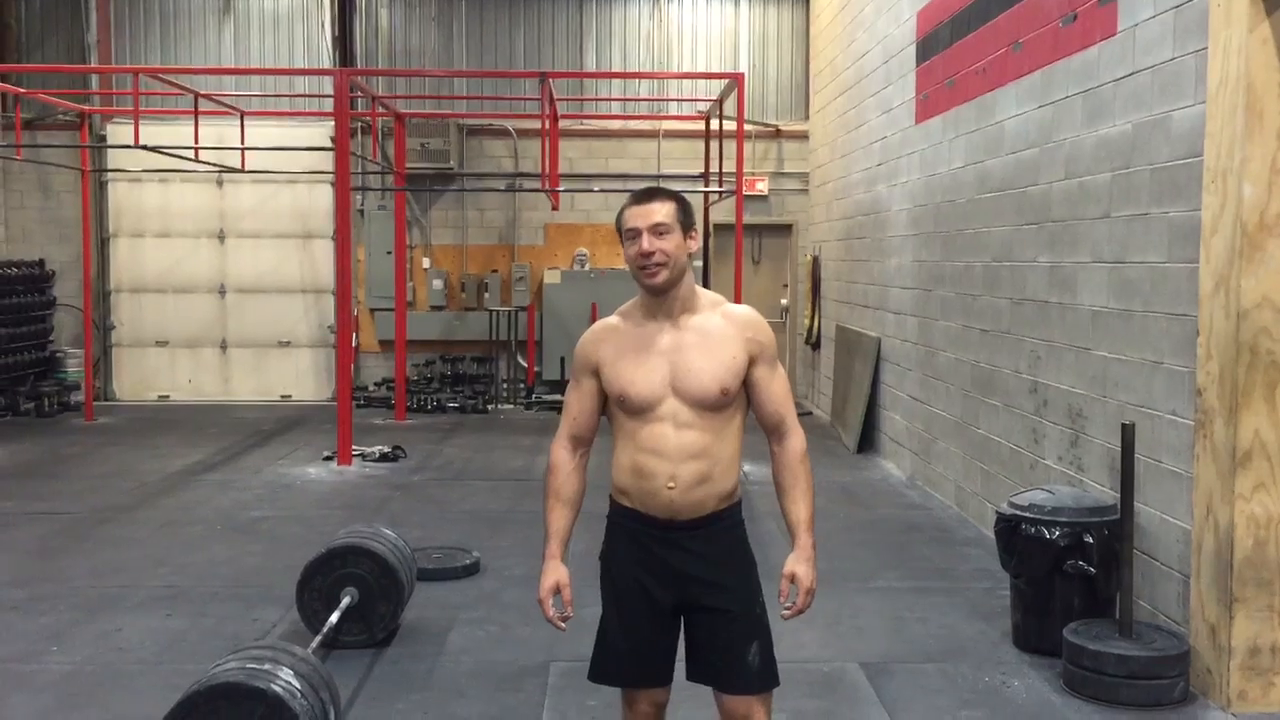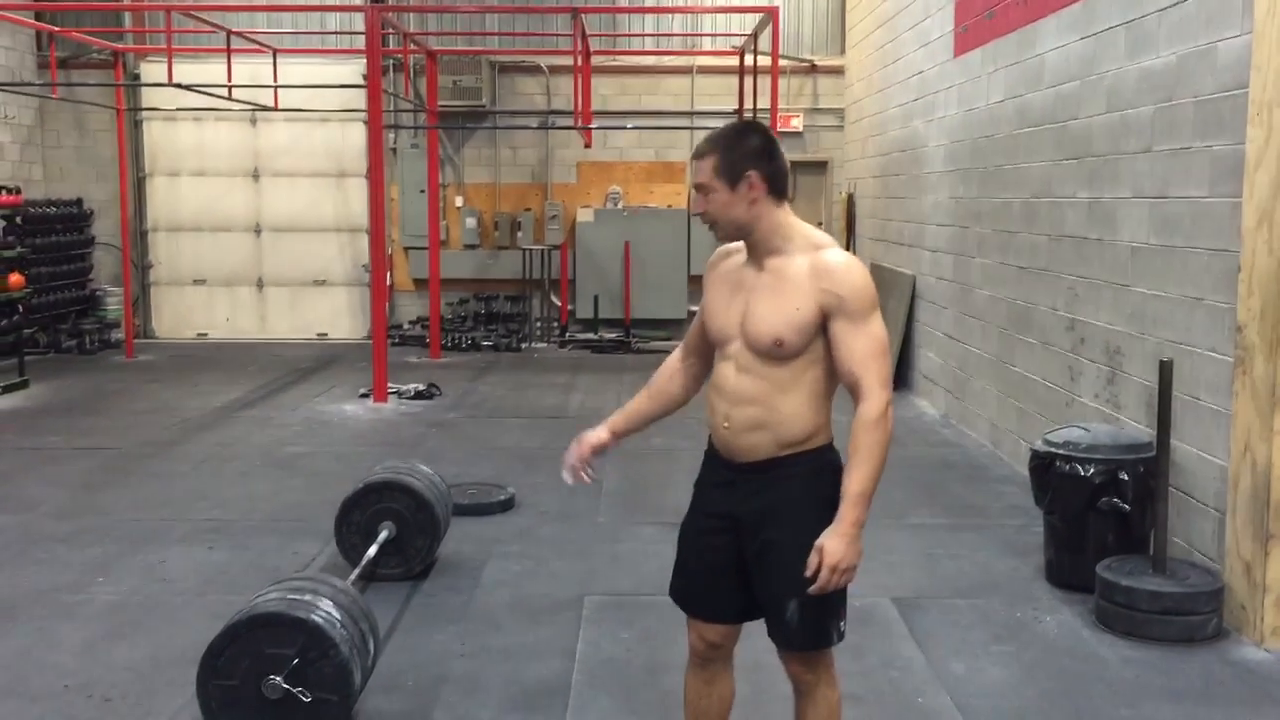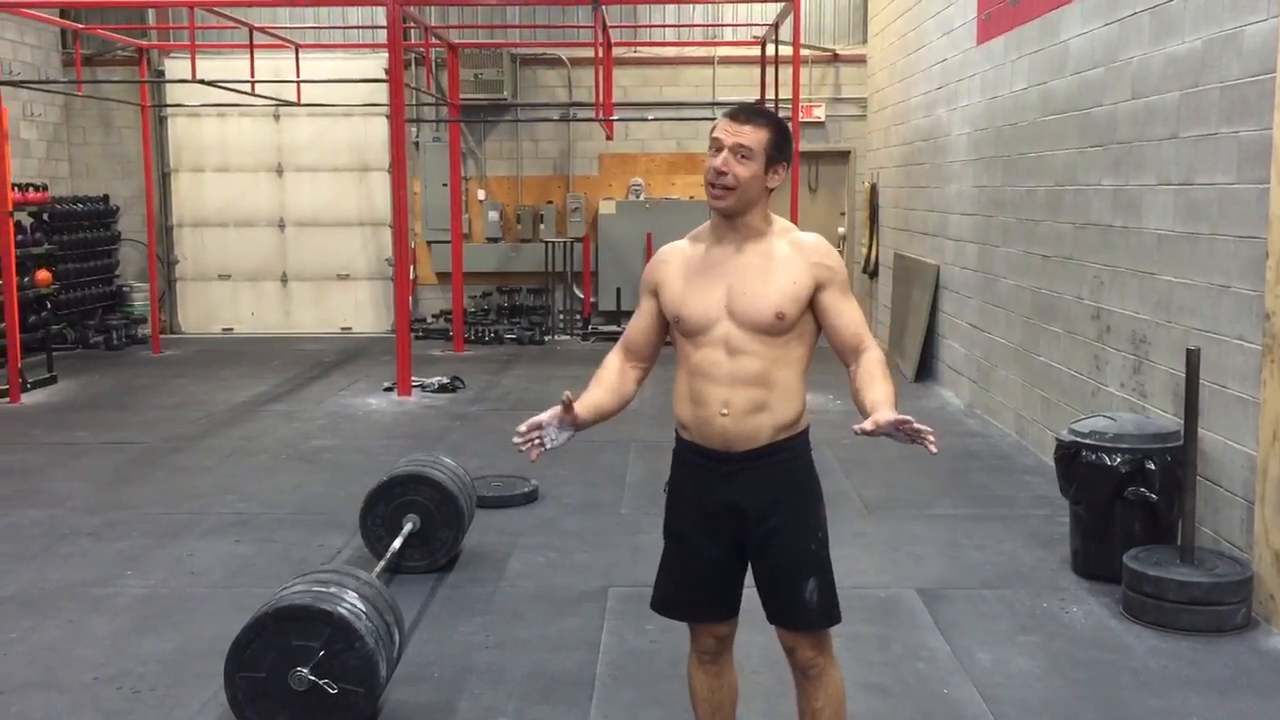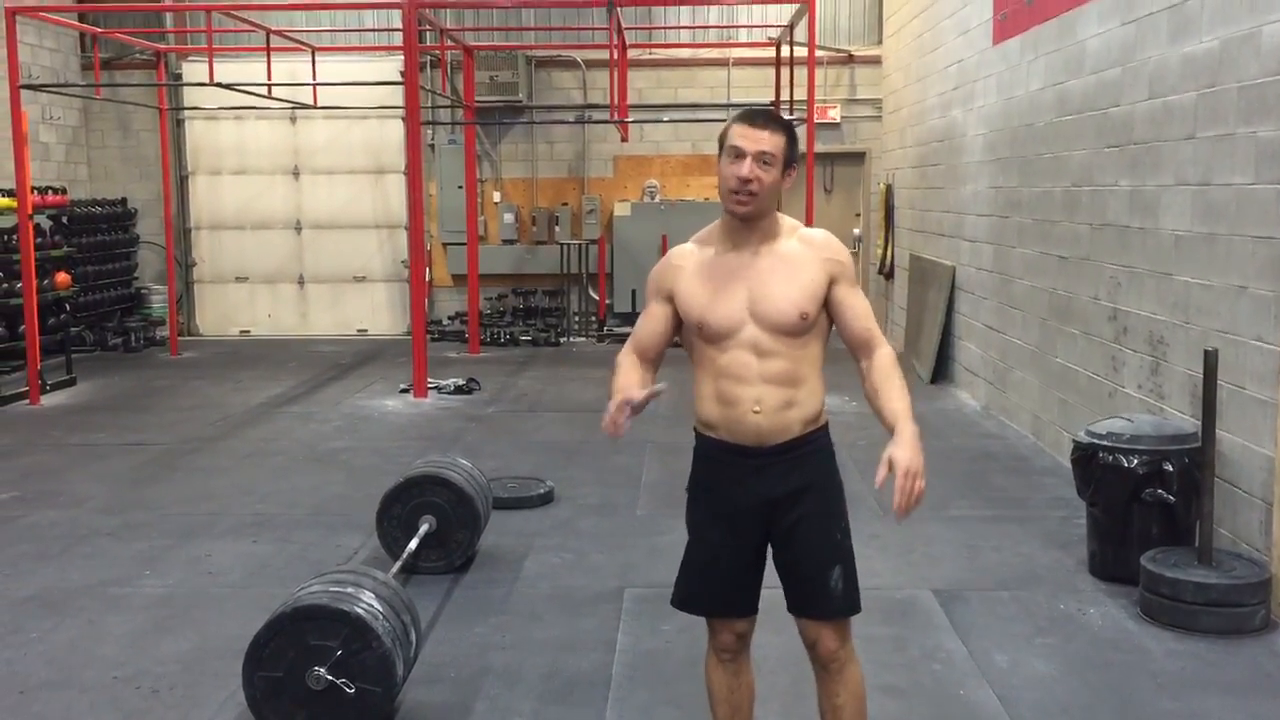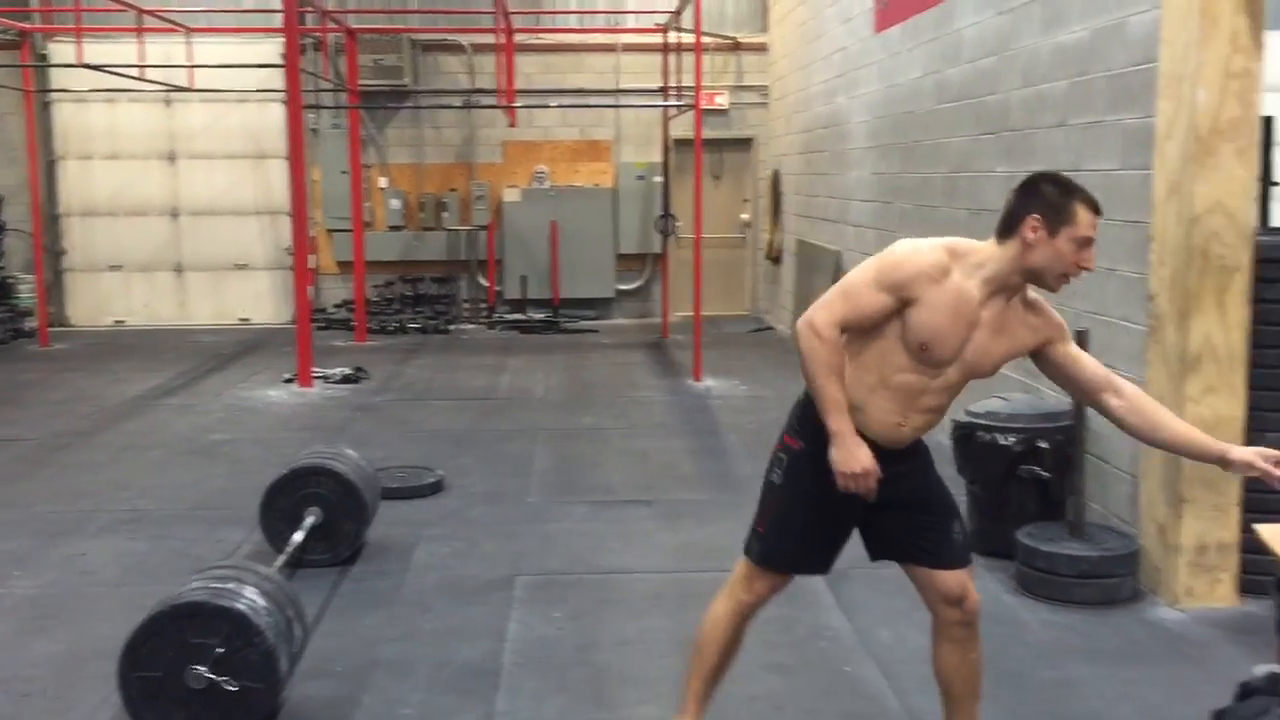
dt=1s
person 1, frame 1
left shoulder: (744, 328)
right shoulder: (601, 341)
left elbow: (786, 437)
right elbow: (571, 447)
left wrist: (803, 544)
right wrist: (554, 554)
left hip: (718, 541)
right hip: (633, 542)
person 1, frame 2
left shoulder: (835, 275)
right shoulder: (723, 266)
left elbow: (872, 401)
right elbow: (690, 363)
left wrist: (848, 522)
right wrist: (611, 430)
left hip: (796, 486)
right hip: (720, 478)
left knee: (807, 661)
right knee: (706, 643)
person 1, frame 3
left shoulder: (811, 257)
right shoulder: (669, 263)
left elbow: (861, 352)
right elbow: (631, 359)
left wrist: (881, 411)
right wrist: (578, 413)
left hip: (780, 470)
right hip: (696, 472)
left knee: (808, 645)
right knee: (708, 638)
person 1, frame 4
left shoulder: (823, 254)
right shoulder: (679, 265)
left elbow: (872, 351)
right elbow: (634, 359)
left wrist: (903, 431)
right wrist: (626, 393)
left hip: (805, 467)
right hip: (719, 470)
left knee: (829, 642)
right knee: (727, 636)
person 1, frame 5
left shoulder: (1035, 322)
right shoulder: (923, 263)
left elbow: (1115, 396)
right elbow: (816, 327)
left wrist: (1227, 453)
right wrist: (842, 437)
left hip: (903, 456)
right hip: (829, 441)
left knee: (958, 603)
right knee: (754, 585)
